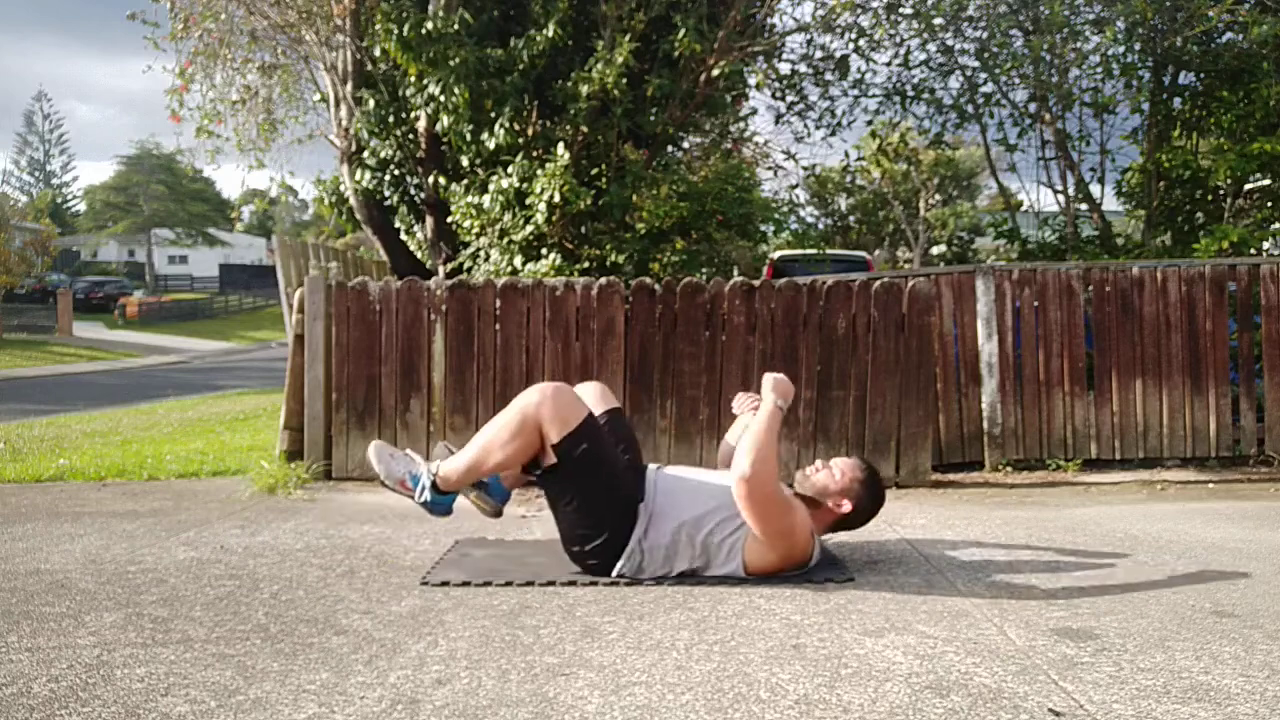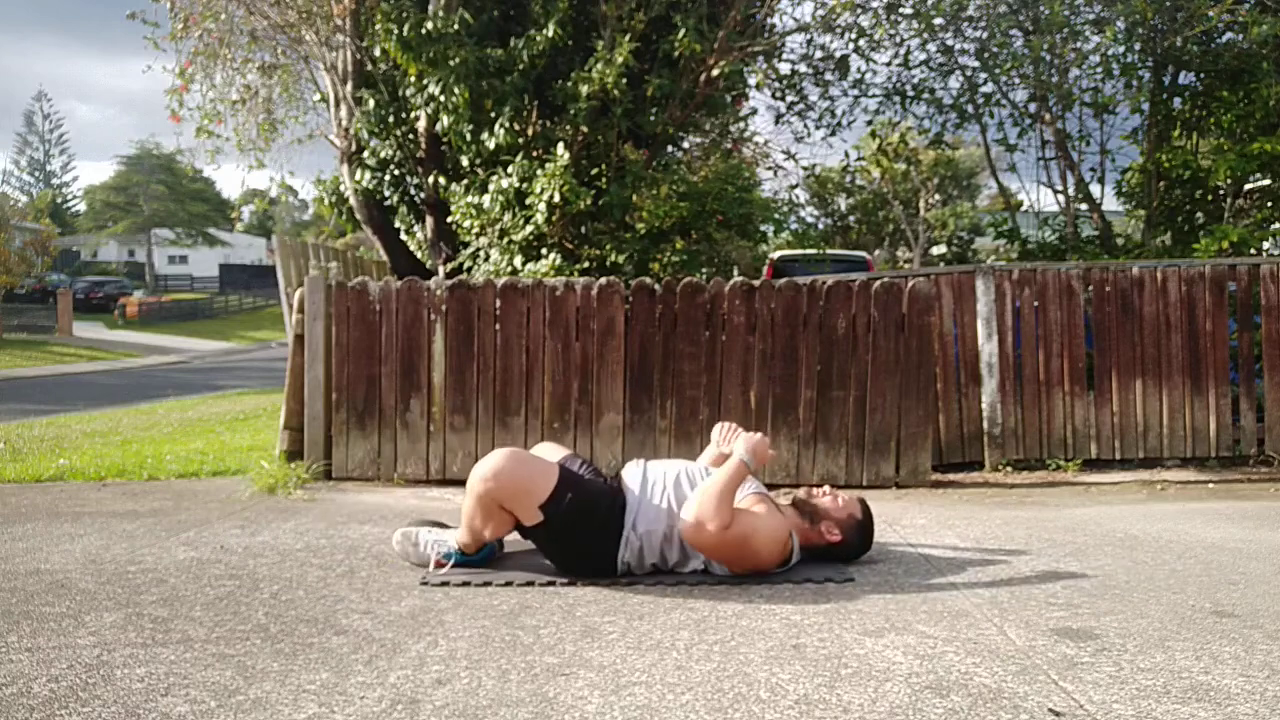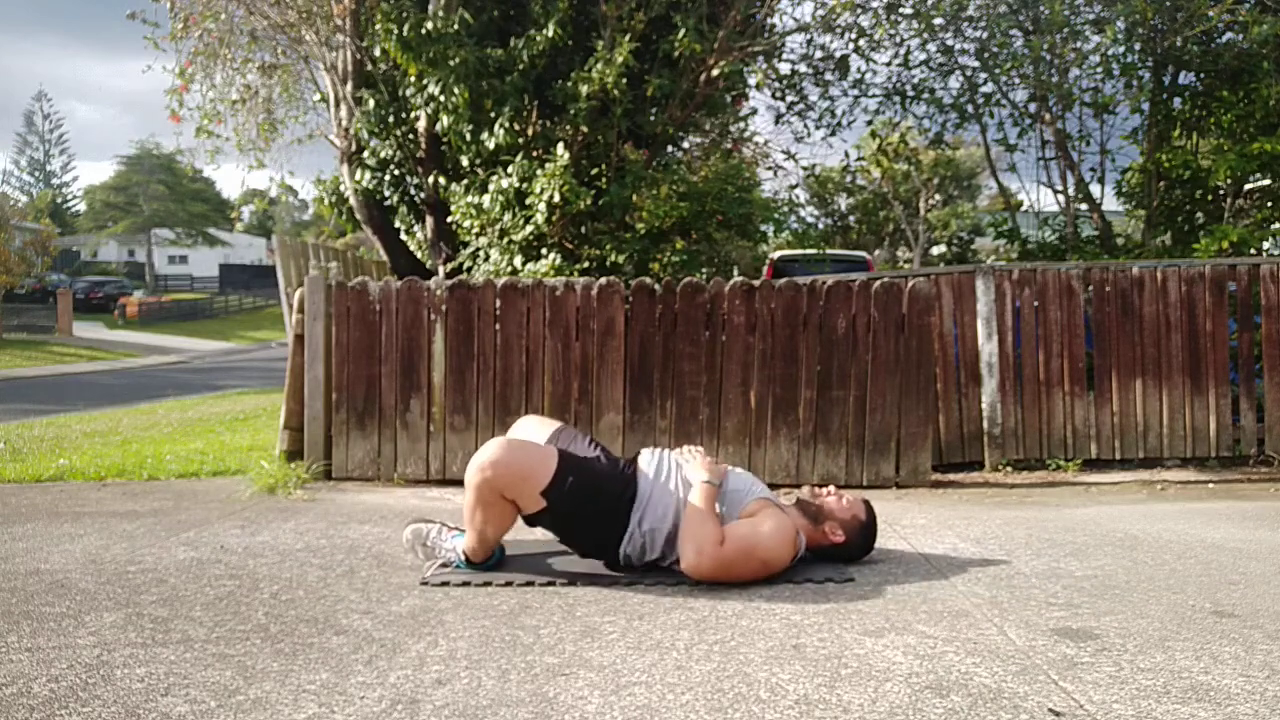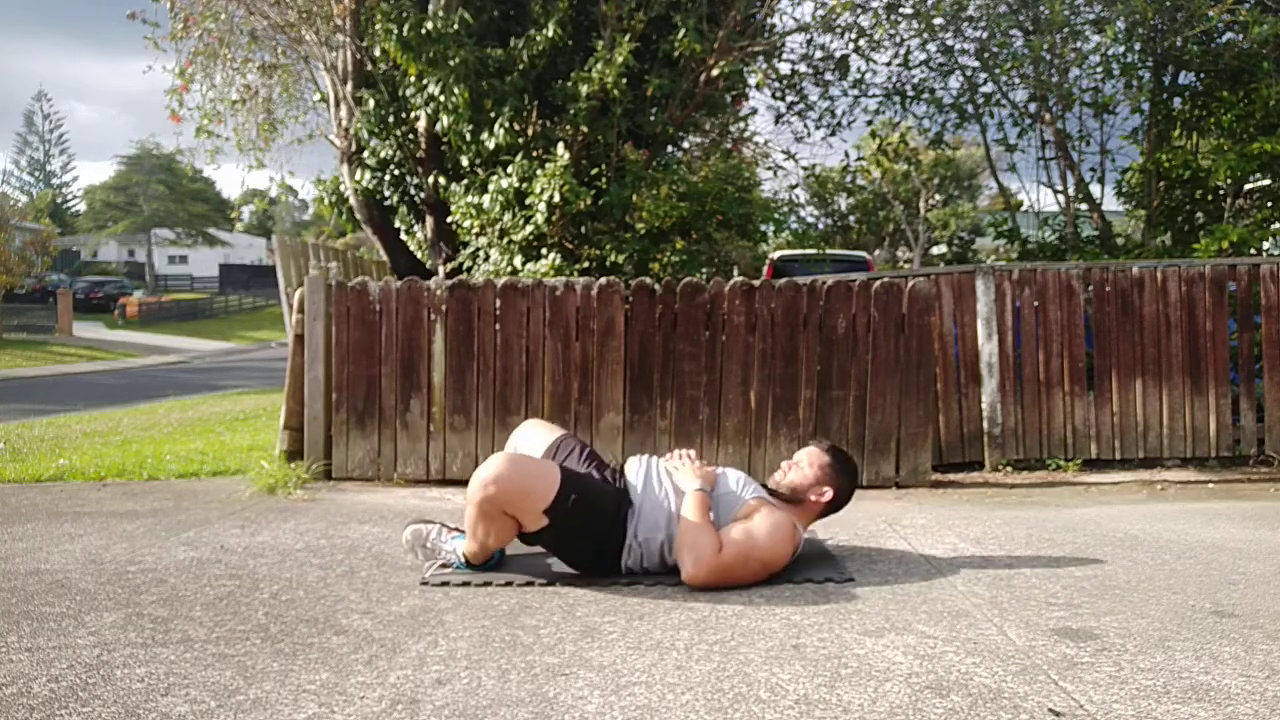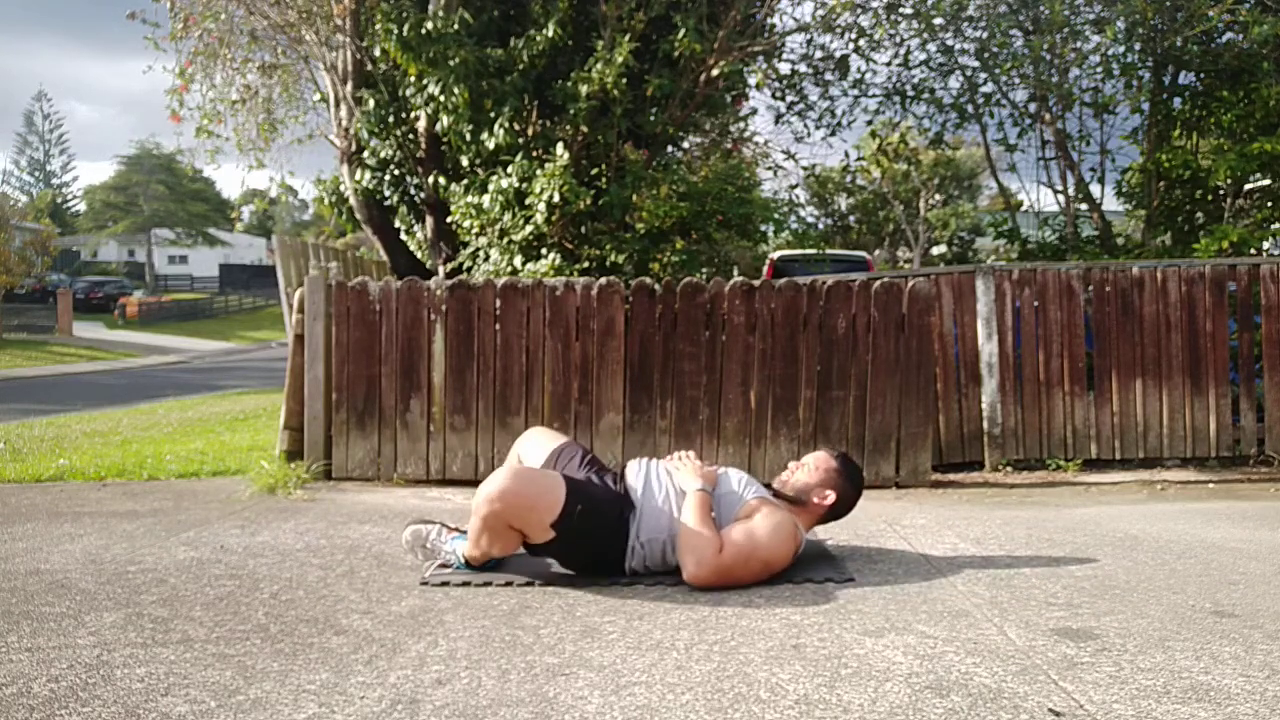
dt=1s
person 1, frame 1
left shoulder: (794, 537)
right shoulder: (790, 508)
left elbow: (746, 479)
right elbow: (736, 455)
left wrist: (776, 405)
right wrist: (749, 415)
left hip: (616, 535)
right hip: (640, 495)
left knee: (546, 401)
right knee: (588, 394)
left ankle: (437, 484)
right ankle: (492, 482)
person 1, frame 2
left shoulder: (773, 537)
right shoulder: (773, 512)
left elbow: (699, 524)
right elbow: (692, 487)
left wrist: (744, 459)
right wrist: (720, 450)
left hip: (608, 534)
right hip: (615, 497)
left knee: (500, 470)
right knee: (544, 454)
left ankle: (465, 547)
right ankle: (482, 531)
person 1, frame 3
left shoulder: (780, 538)
right shoulder: (773, 511)
left elbow: (698, 558)
left wrist: (705, 480)
right wrist: (703, 470)
left hip: (615, 514)
right hip: (624, 477)
left knee: (496, 460)
right knee: (528, 428)
left ankle: (473, 552)
right ankle: (482, 528)
person 1, frame 4
left shoulder: (777, 532)
right shoulder: (765, 503)
left elbow: (698, 568)
left wrist: (696, 488)
right wrist: (694, 473)
left hip: (610, 531)
right hip: (618, 484)
left knee: (498, 476)
right knee: (531, 433)
left ankle: (471, 553)
right ankle: (487, 533)
person 1, frame 5
left shoulder: (779, 532)
right shoulder: (767, 503)
left elbow: (700, 567)
left wrist: (697, 486)
right wrist: (698, 476)
left hip: (612, 534)
right hip: (619, 488)
left knee: (505, 490)
right knee: (533, 440)
left ankle: (470, 553)
right ankle: (484, 536)
